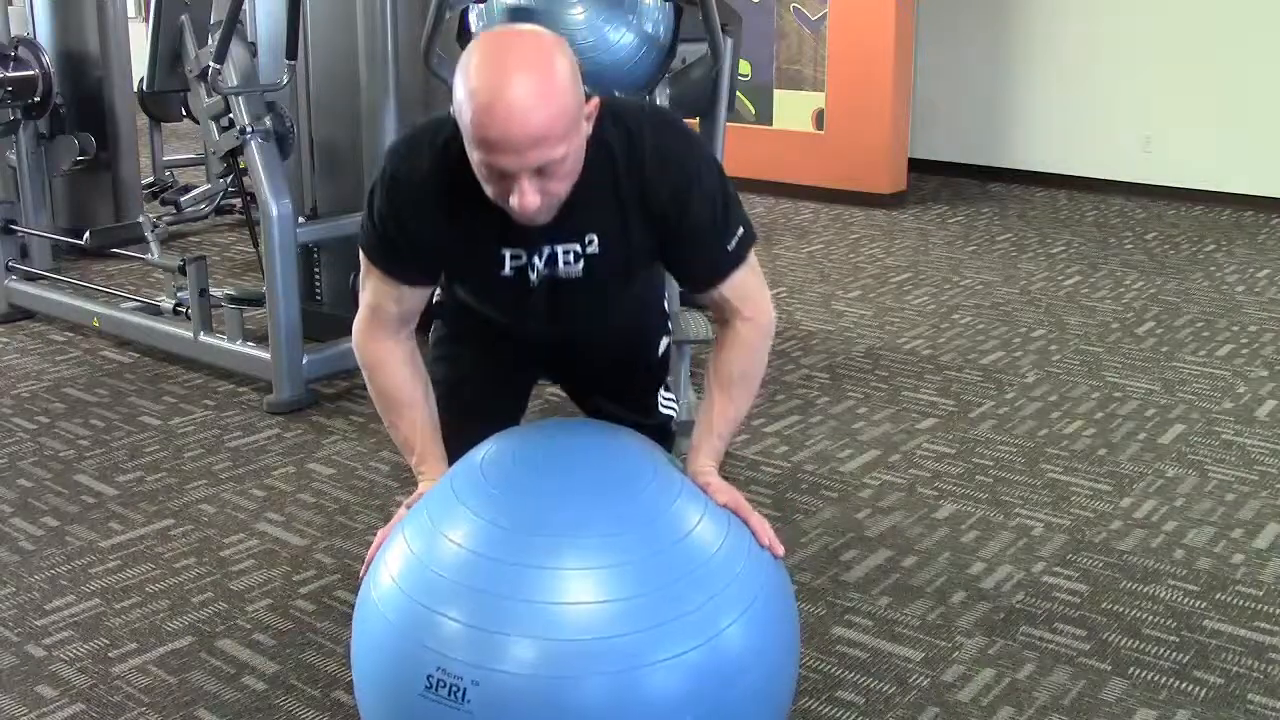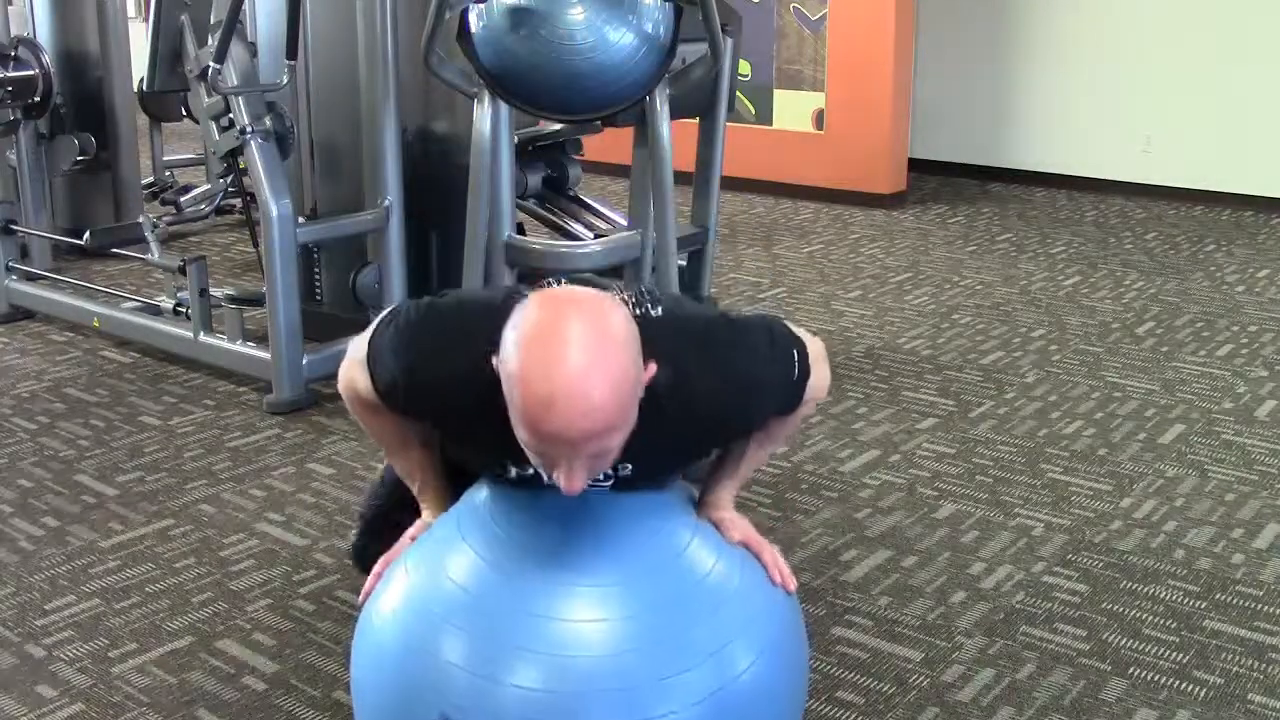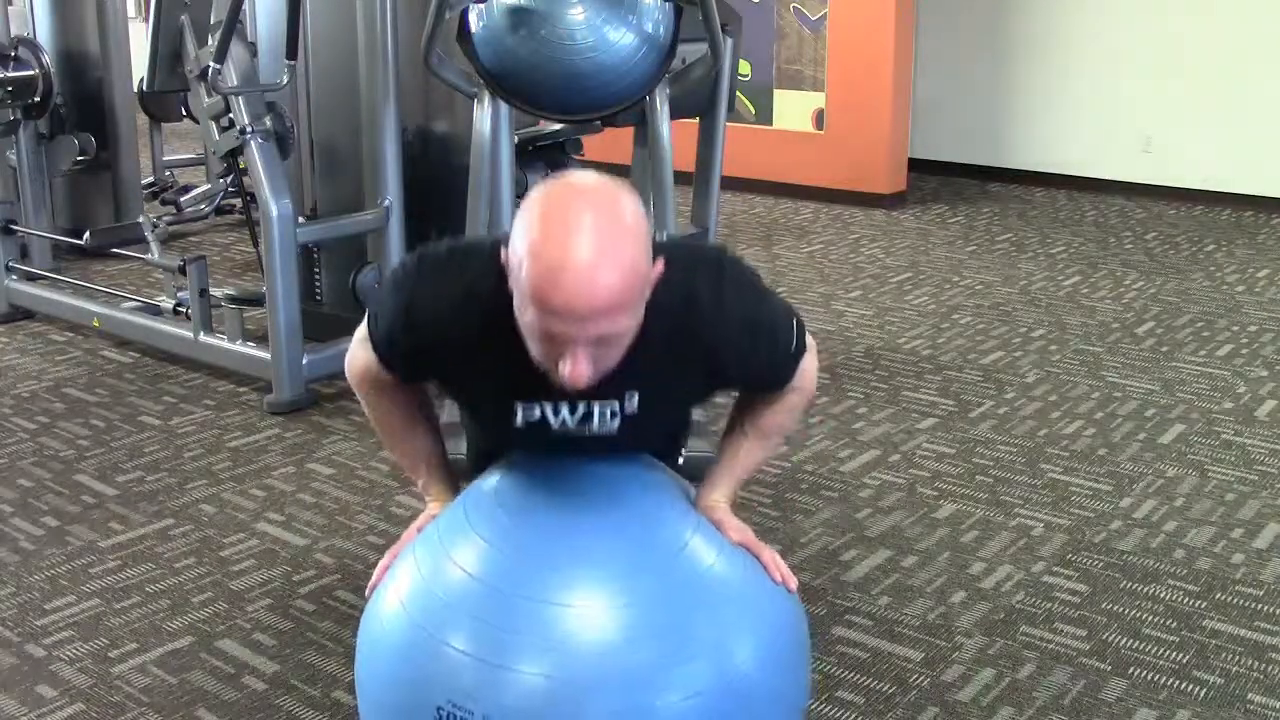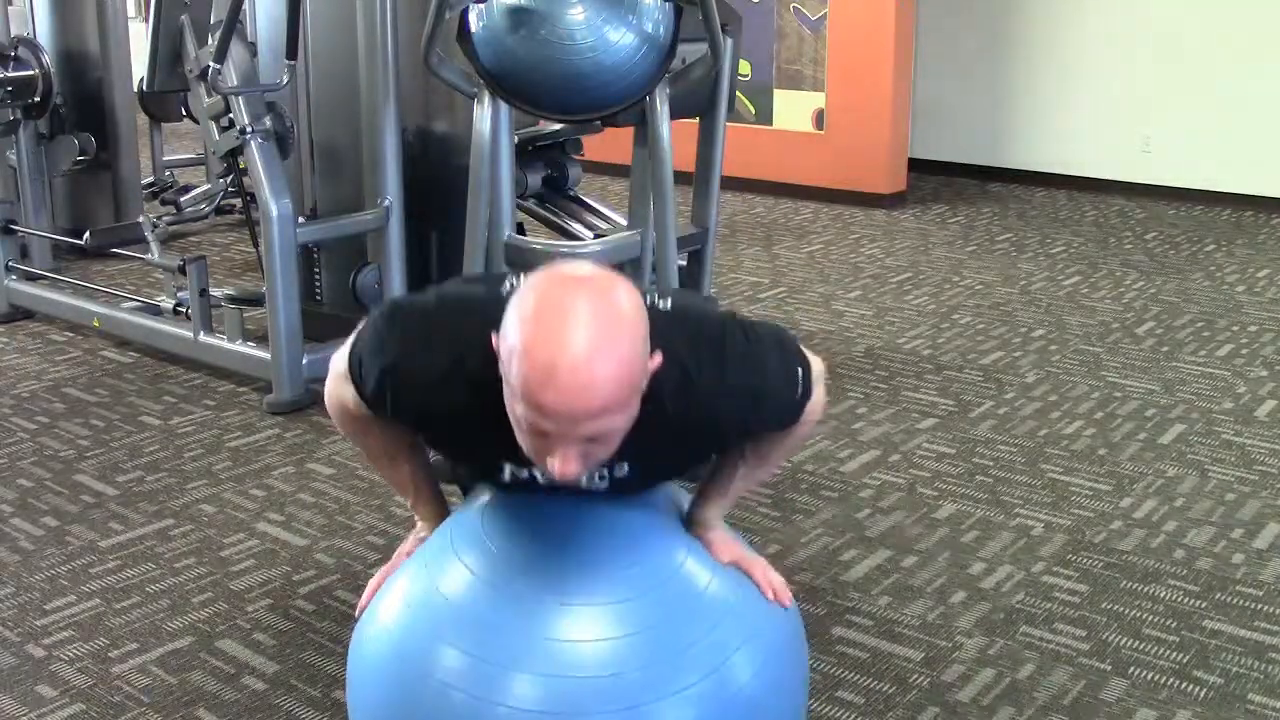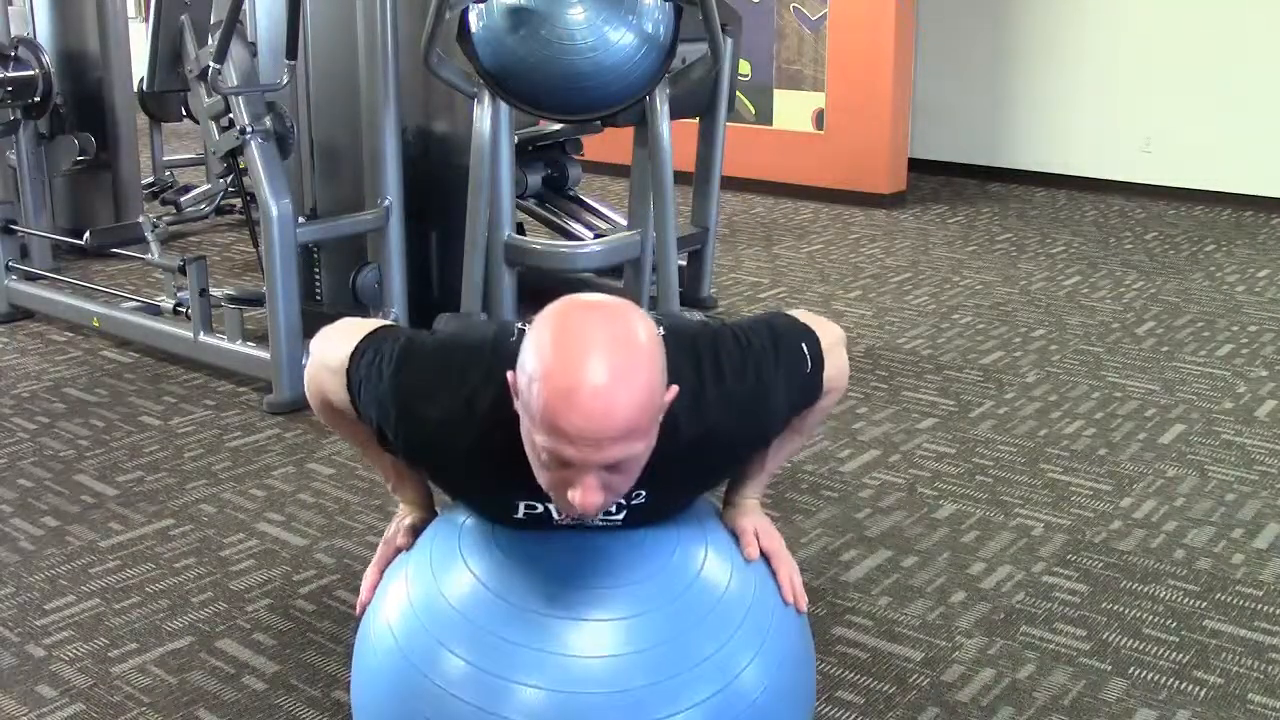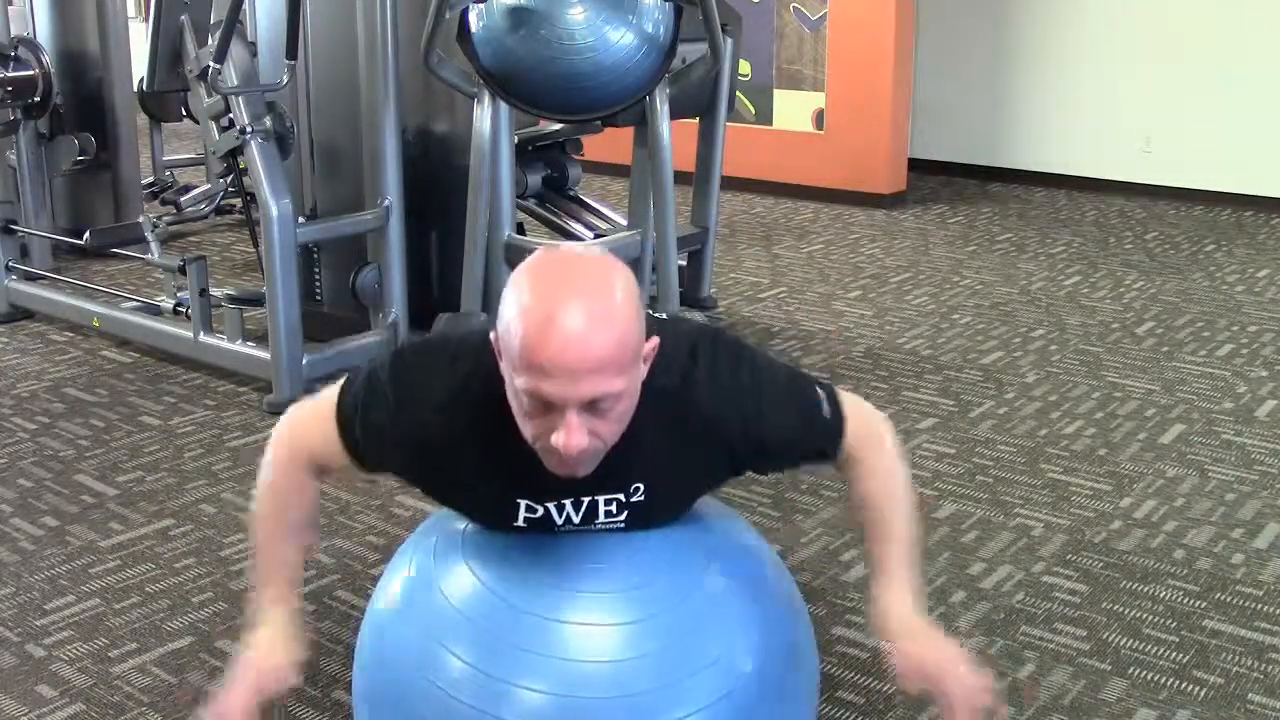
dt=0.7s
person 1, frame 1
left shoulder: (663, 156)
right shoulder: (417, 174)
left elbow: (747, 312)
right elbow: (383, 328)
left wrist: (703, 464)
right wrist: (432, 476)
left hip: (620, 330)
right hip: (481, 326)
person 1, frame 2
left shoulder: (709, 370)
right shoulder: (440, 355)
left elbow: (812, 371)
right elbow: (357, 378)
left wrist: (718, 499)
right wrist: (436, 506)
right knee: (380, 556)
person 1, frame 3
left shoulder: (716, 300)
right shoulder: (438, 297)
left elbow: (794, 377)
right elbow: (369, 368)
left wrist: (713, 496)
right wrist: (439, 495)
person 1, frame 4
left shoulder: (716, 370)
right shoulder: (427, 351)
left elbow: (805, 391)
right elbow: (346, 390)
left wrist: (709, 516)
right wrist: (430, 518)
person 1, frame 5
left shoulder: (728, 393)
right shoulder: (436, 396)
left elbow: (828, 349)
right elbow: (328, 355)
left wrist: (744, 498)
right wrist: (413, 500)
person 1, frame 6
left shoulder: (712, 384)
right shoulder: (434, 390)
left elbow: (864, 435)
right elbow: (299, 440)
left wrist: (903, 611)
right wrist: (271, 623)
